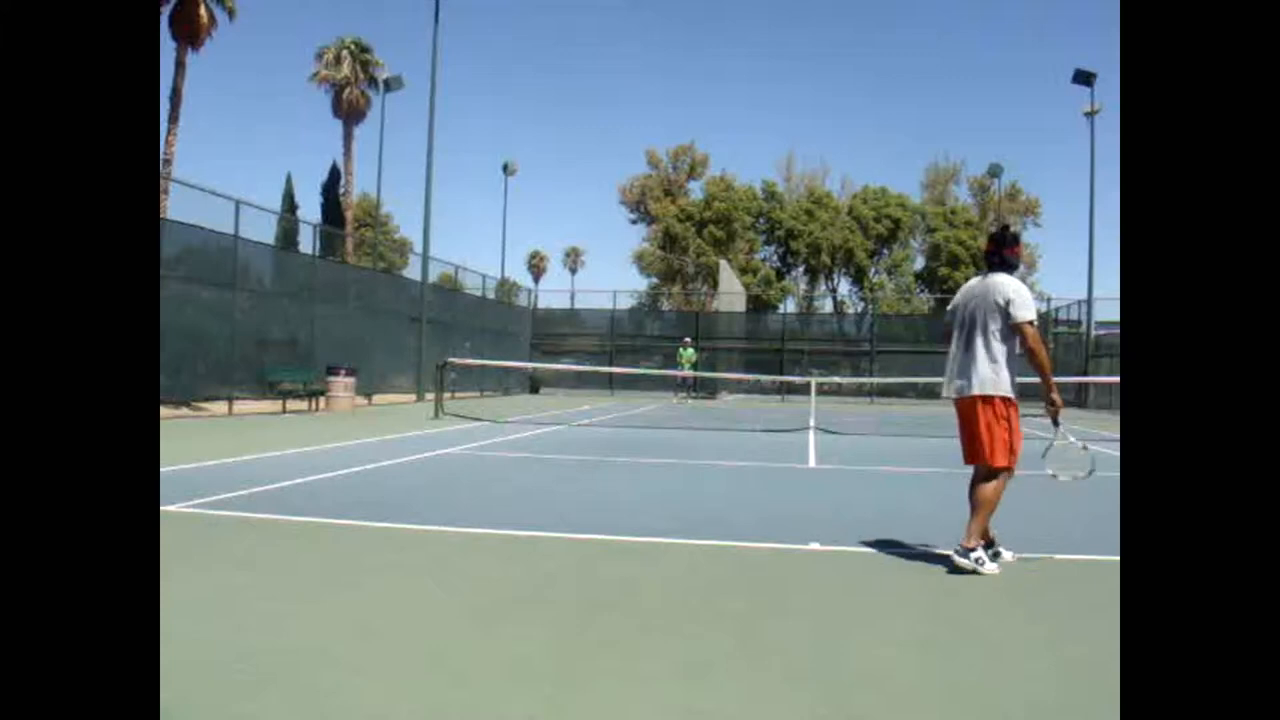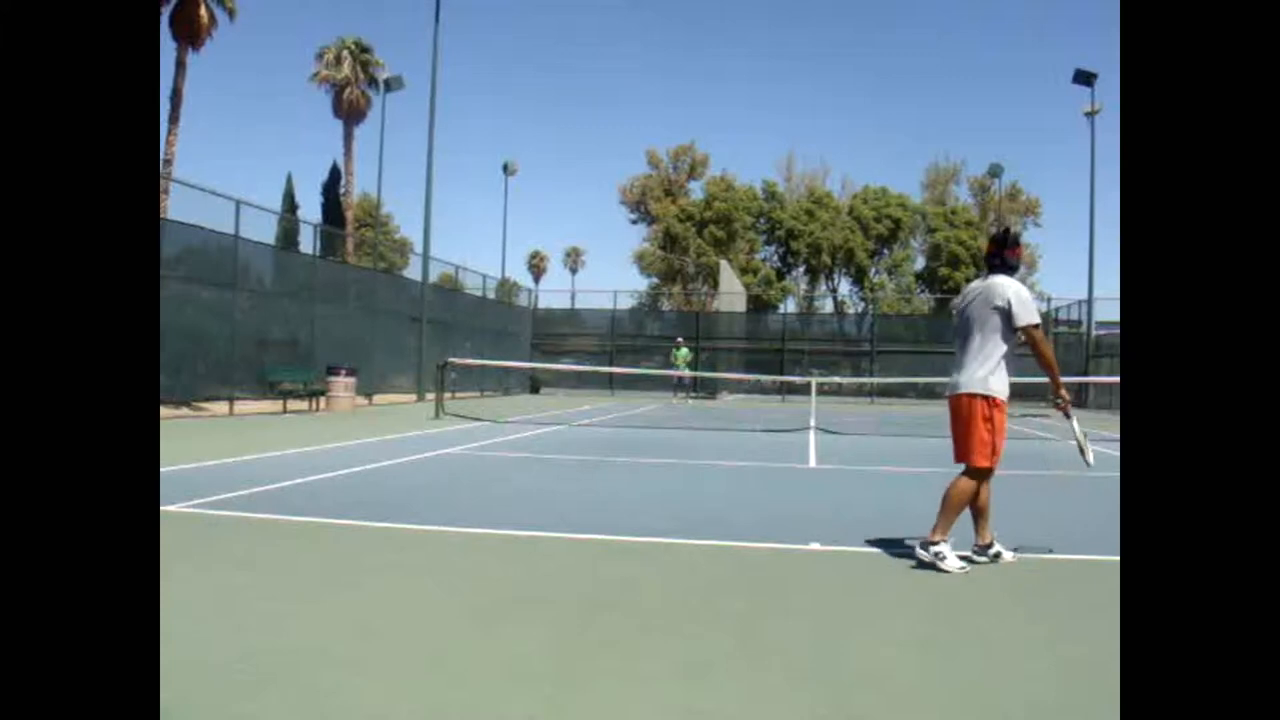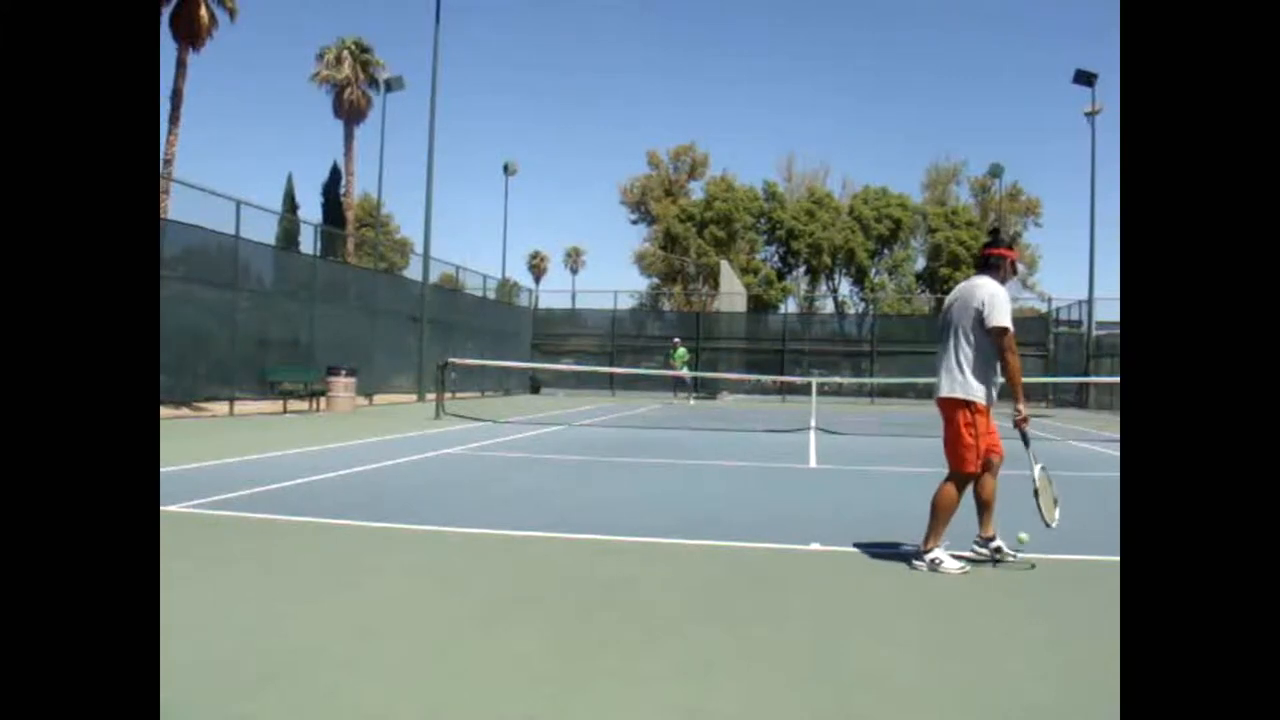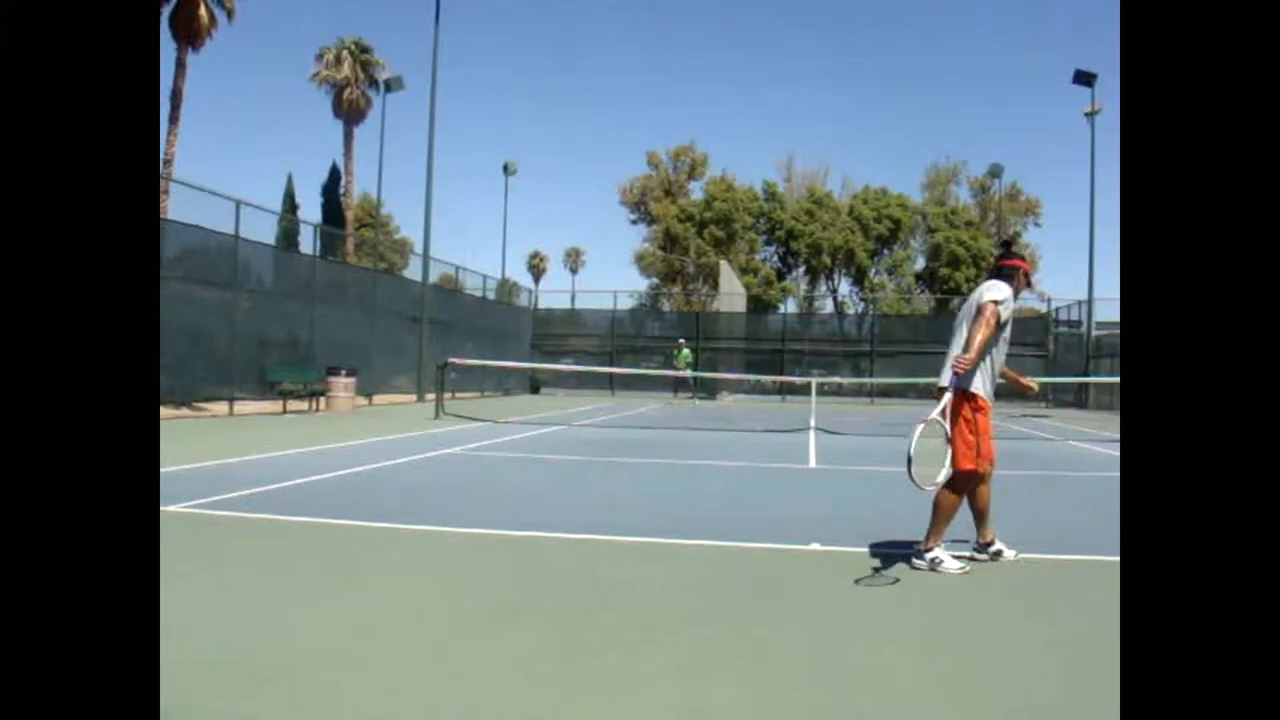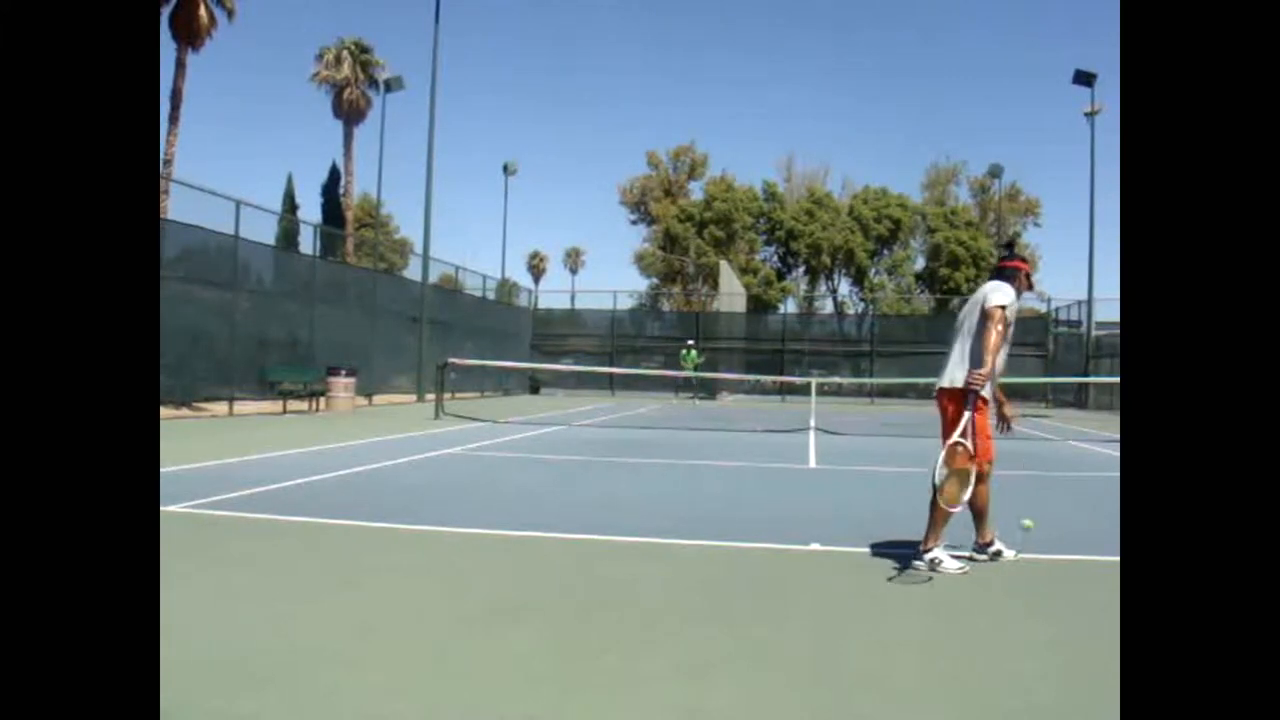
dt=0.4s
person 1, frame 1
left shoulder: (967, 290)
right shoulder: (1014, 289)
left elbow: (952, 335)
right elbow: (1032, 343)
right wrist: (1051, 389)
left hip: (963, 389)
right hip: (994, 390)
left knee: (984, 469)
right knee: (999, 470)
left ankle: (984, 541)
right ankle: (970, 545)
person 1, frame 2
left shoulder: (969, 291)
right shoulder: (1013, 290)
right elbow: (1038, 344)
right wrist: (1058, 386)
left hip: (961, 387)
right hip: (984, 390)
left knee: (980, 470)
right knee: (978, 469)
left ankle: (984, 543)
right ankle: (934, 541)
person 1, frame 3
left shoulder: (960, 291)
right shoulder: (994, 292)
right elbow: (1007, 351)
right wrist: (1019, 400)
left hip: (961, 391)
right hip: (967, 394)
left knee: (991, 460)
right knee: (962, 473)
left ankle: (987, 537)
right ankle: (928, 551)
person 1, frame 4
left shoulder: (987, 292)
right shoulder: (1000, 290)
right elbow: (987, 320)
left wrist: (1018, 380)
right wrist: (971, 353)
left hip: (971, 392)
right hip: (967, 391)
left knee: (982, 469)
right knee: (966, 471)
left ankle: (986, 542)
right ankle: (929, 549)
person 1, frame 5
left shoulder: (988, 293)
right shoulder: (1002, 290)
right elbow: (996, 325)
left wrist: (1002, 403)
right wrist: (986, 366)
left hip: (971, 394)
right hip: (964, 392)
left knee: (982, 468)
left ankle: (985, 542)
right ankle: (928, 549)
